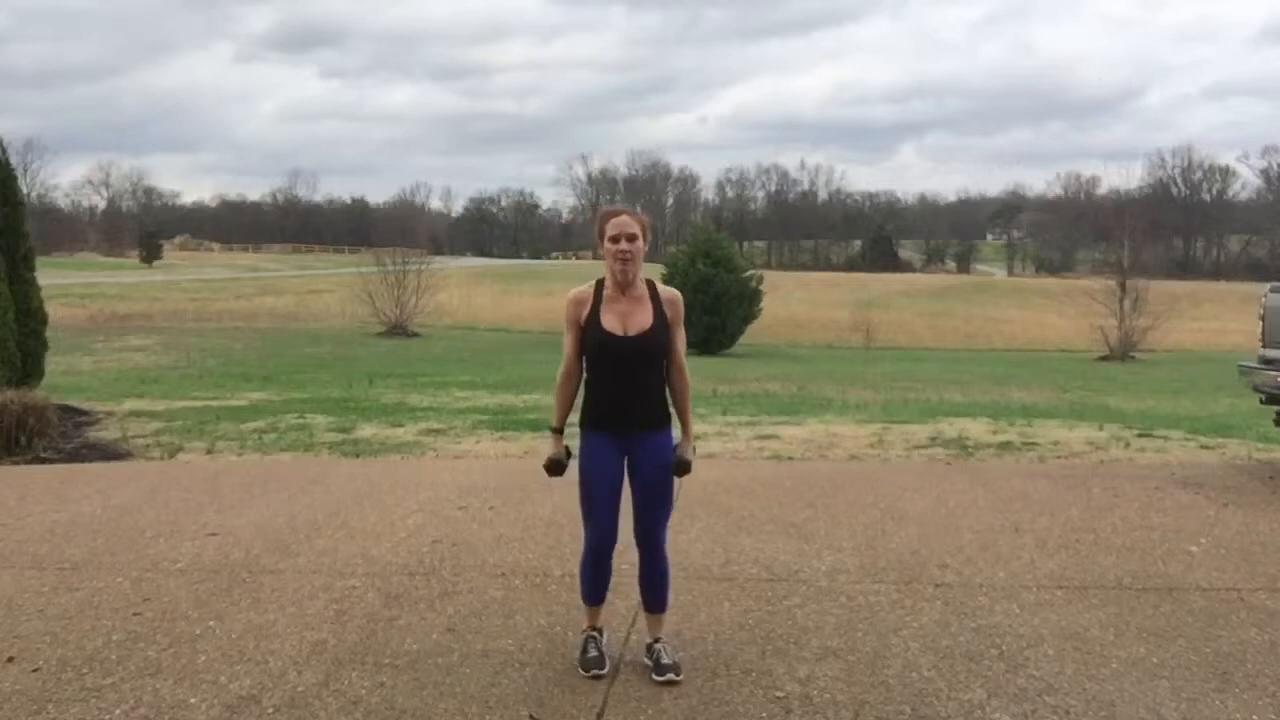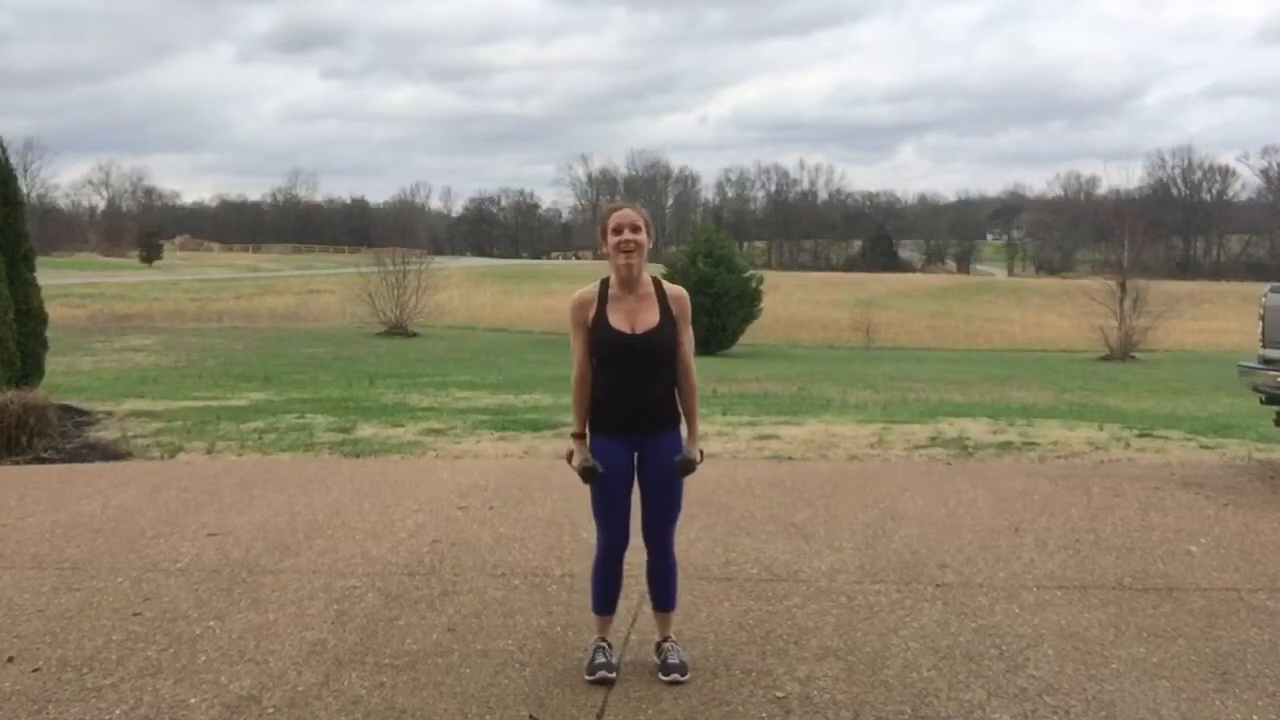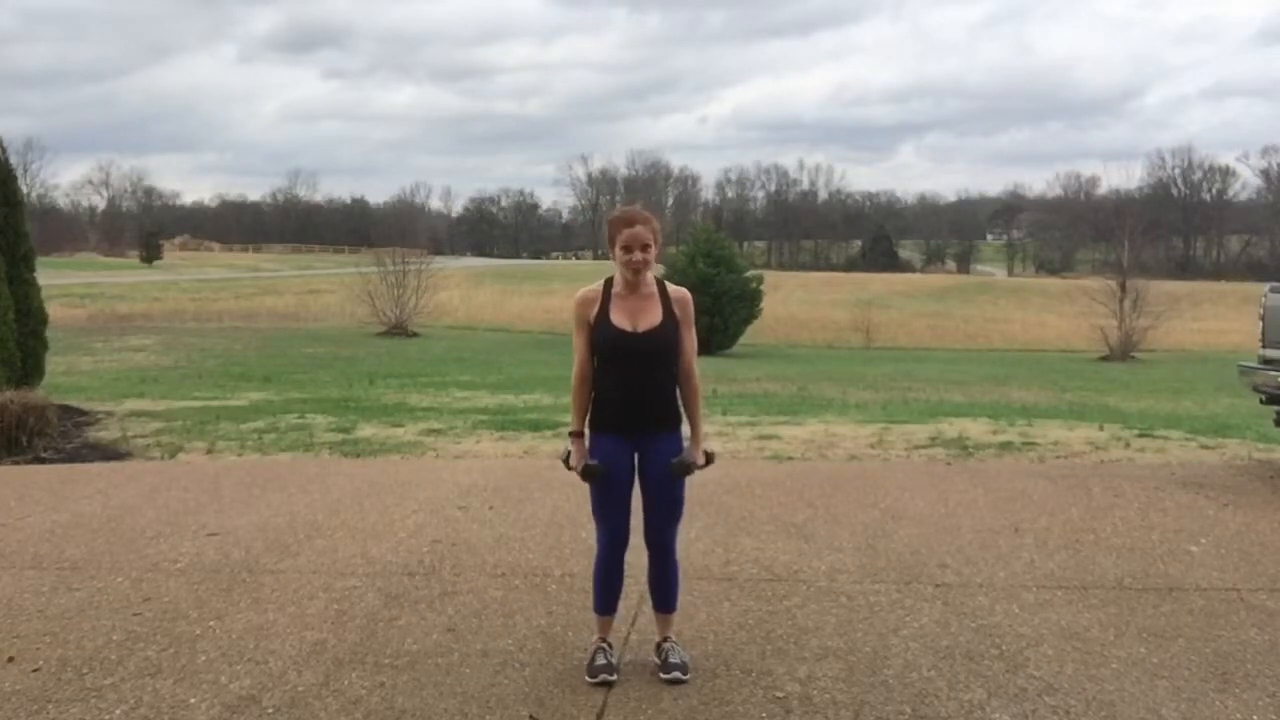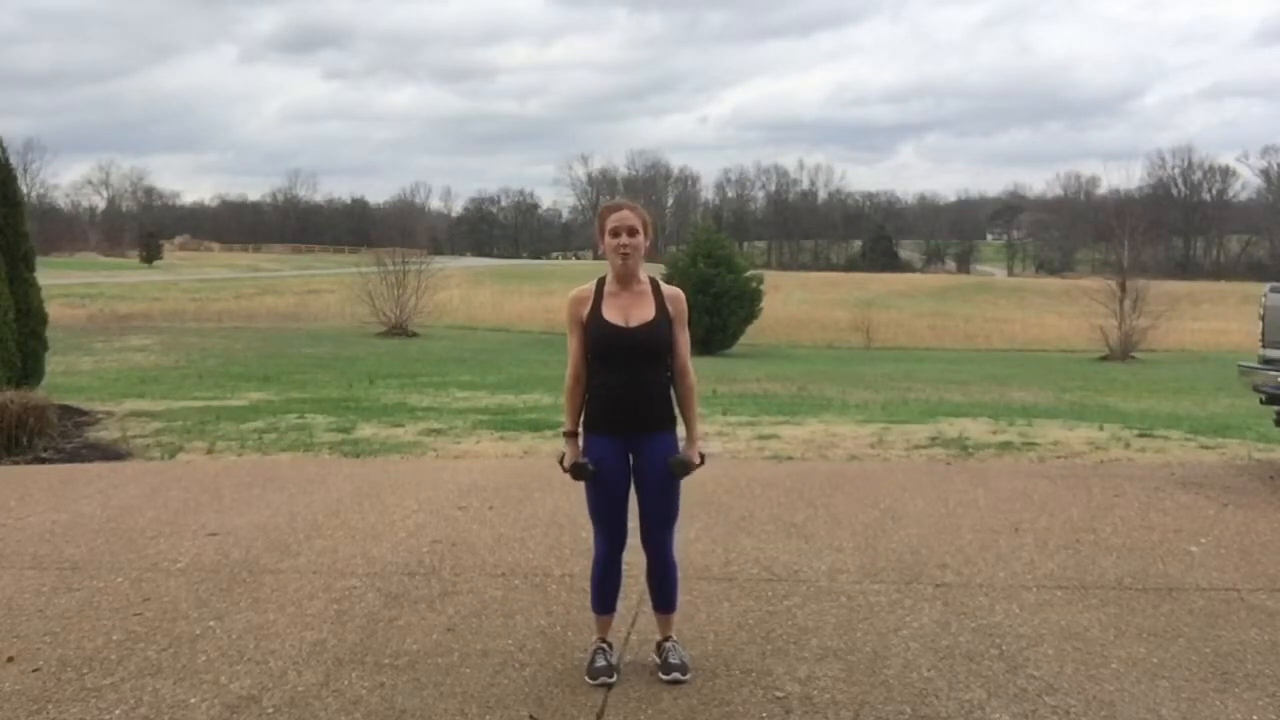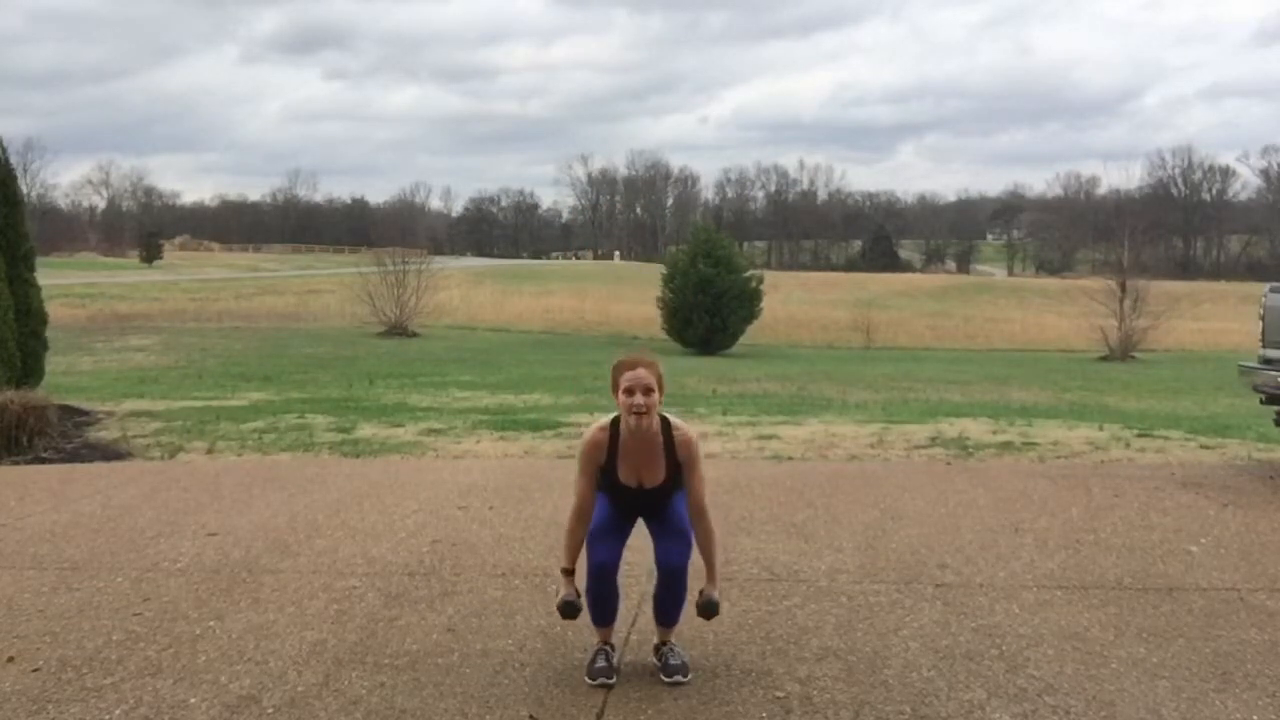
dt=1s
person 1, frame 1
left shoulder: (668, 300)
right shoulder: (581, 300)
left elbow: (678, 371)
right elbow: (570, 371)
left wrist: (687, 433)
right wrist: (557, 432)
left hip: (653, 434)
right hip: (600, 434)
left knee: (652, 540)
right knee: (599, 539)
left ankle: (657, 639)
right ankle: (592, 630)
person 1, frame 2
left shoulder: (675, 298)
right shoulder: (586, 302)
left elbow: (685, 372)
right elbow: (582, 376)
left wrist: (693, 435)
right wrist: (579, 438)
left hip: (663, 435)
right hip: (609, 437)
left knee: (660, 540)
right knee: (611, 541)
left ankle: (666, 639)
right ankle: (601, 642)
person 1, frame 3
left shoulder: (678, 299)
right shoulder: (589, 300)
left elbow: (688, 373)
right elbow: (582, 374)
left wrist: (697, 437)
right wrist: (577, 438)
left hip: (663, 435)
right hip: (609, 435)
left knee: (662, 540)
right knee: (612, 540)
left ankle: (666, 639)
right ankle: (602, 641)
person 1, frame 4
left shoulder: (671, 298)
right shoulder: (583, 300)
left elbow: (683, 373)
right elbow: (576, 375)
left wrist: (693, 437)
right wrist: (571, 437)
left hip: (658, 435)
right hip: (603, 436)
left knee: (659, 542)
right knee: (609, 542)
left ankle: (667, 640)
right ankle: (602, 643)
person 1, frame 5
left shoulder: (682, 438)
right shoulder: (597, 438)
left elbow: (699, 512)
right elbow: (581, 512)
left wrist: (711, 579)
right wrist: (567, 575)
left hip: (666, 501)
right hip: (615, 501)
left knee: (674, 567)
right knee: (600, 567)
left ankle: (665, 644)
right ankle: (604, 646)
